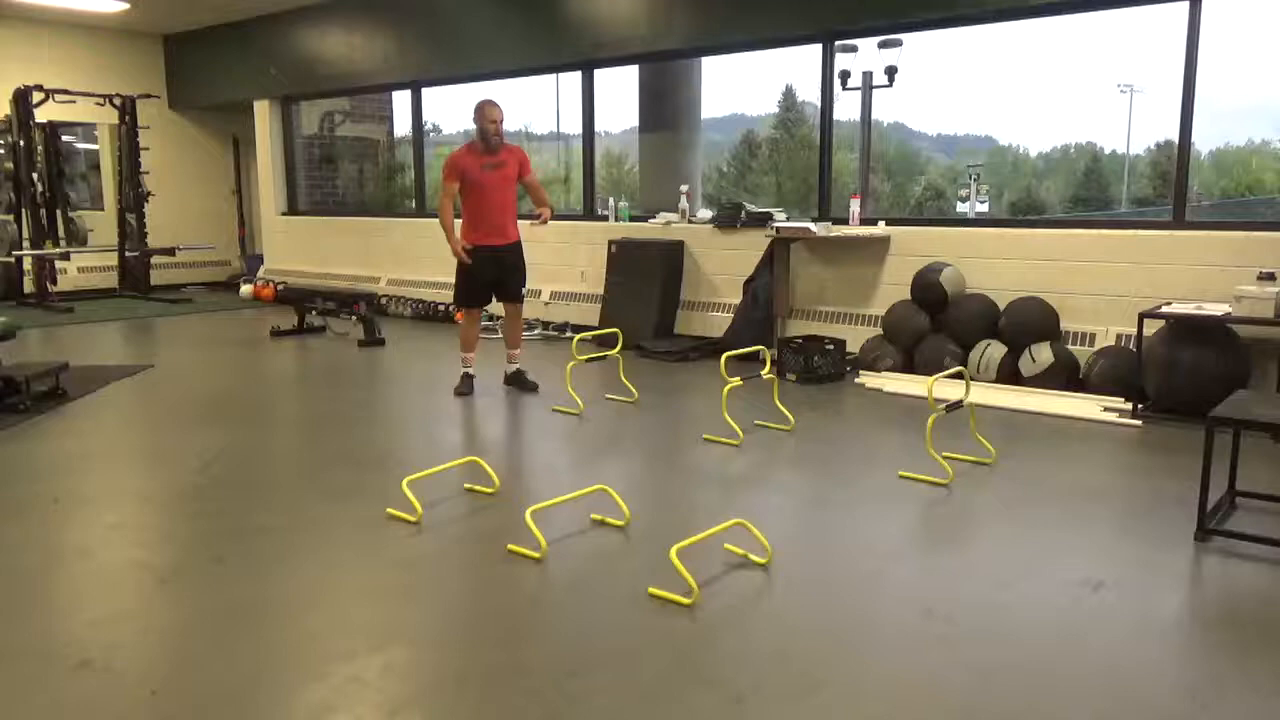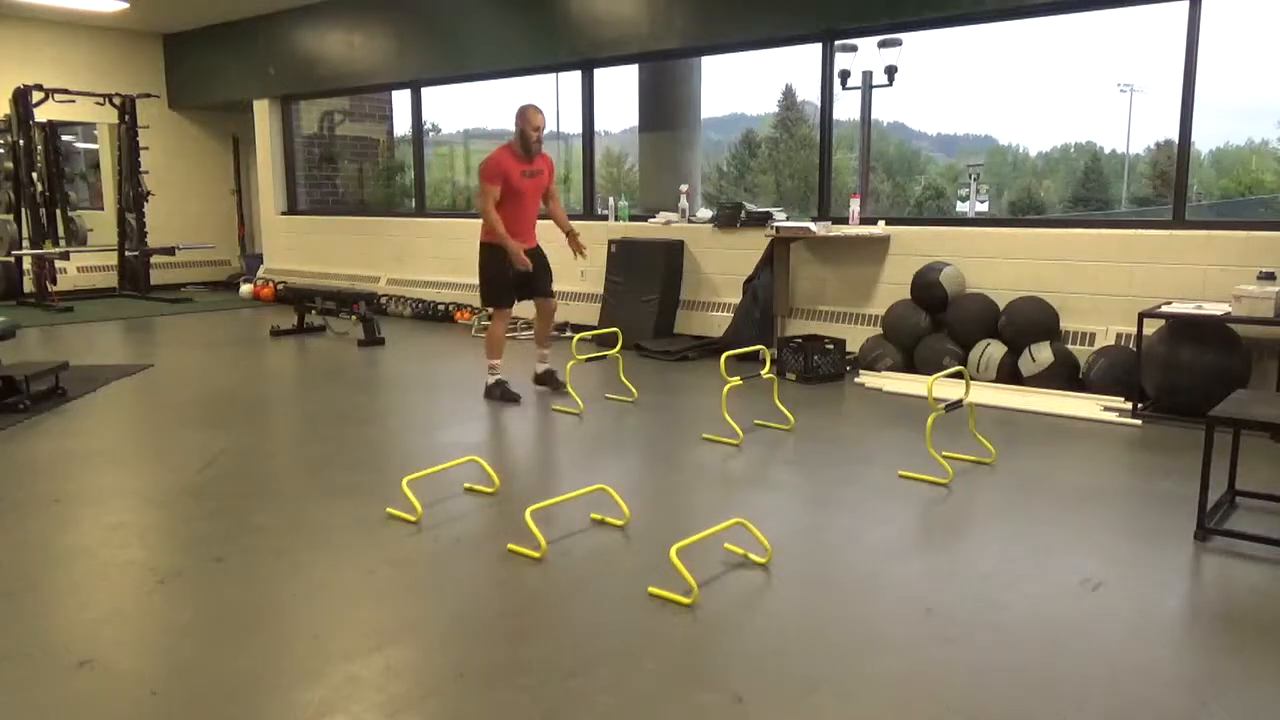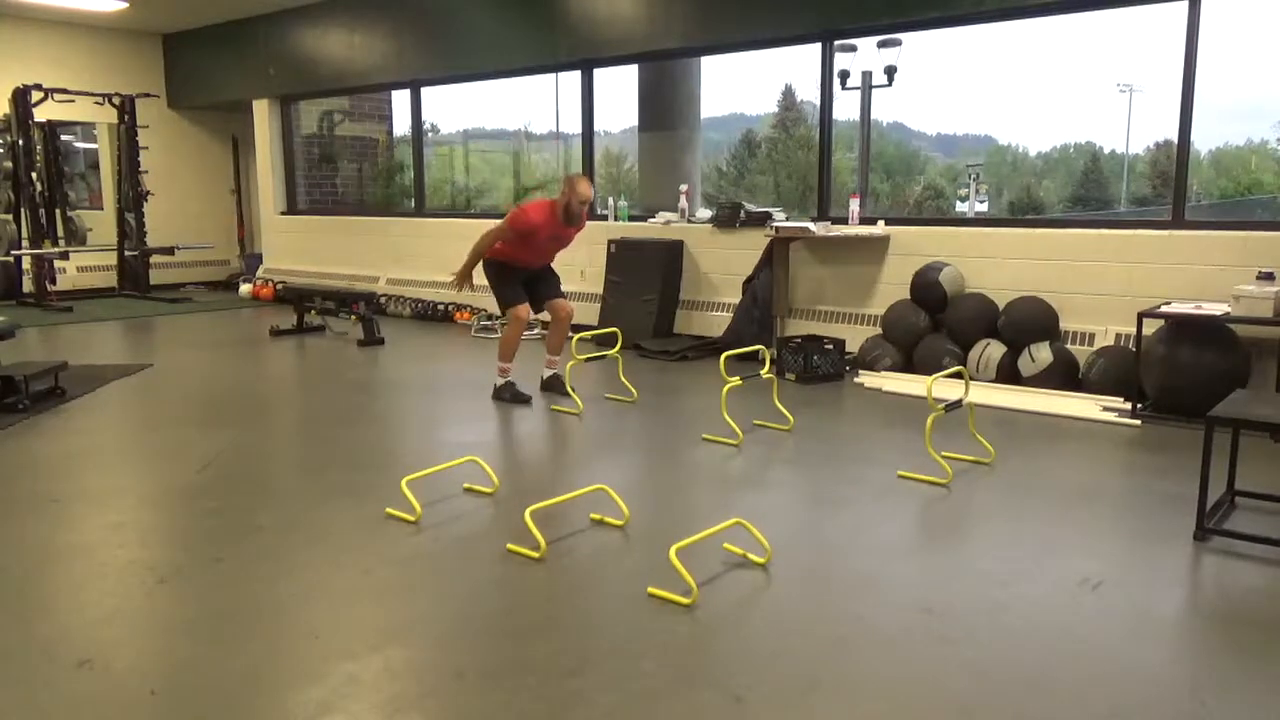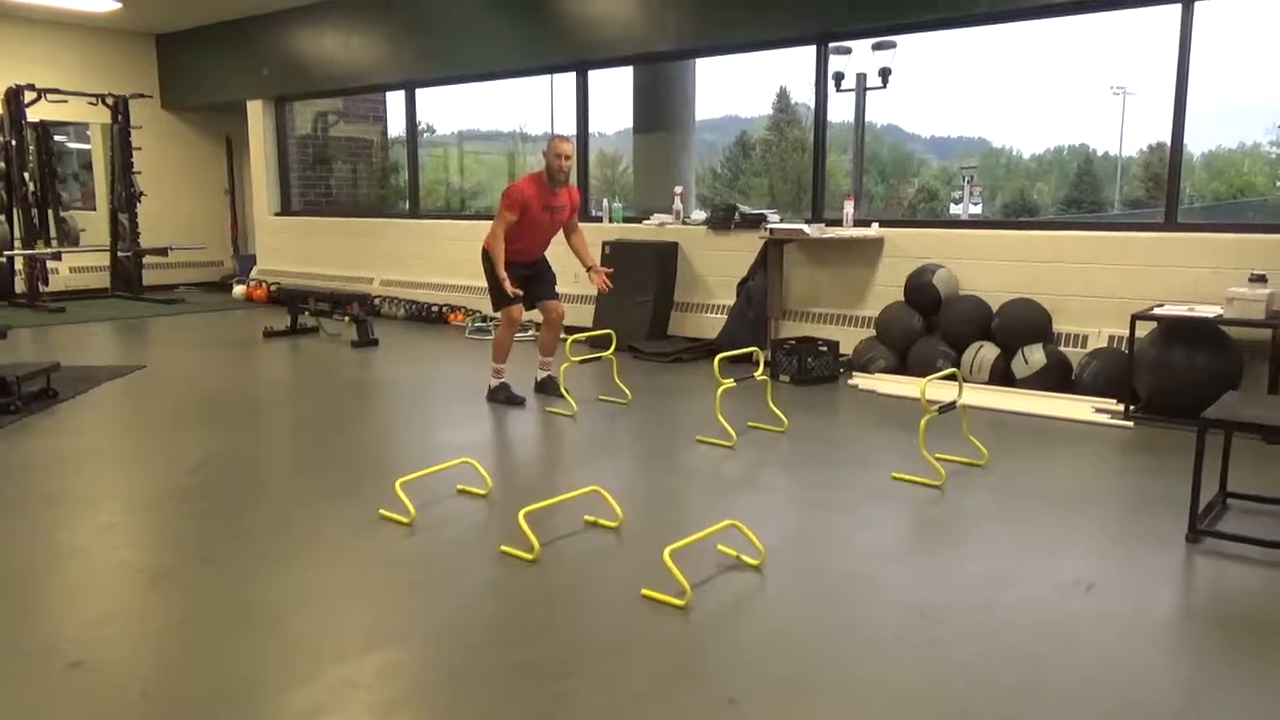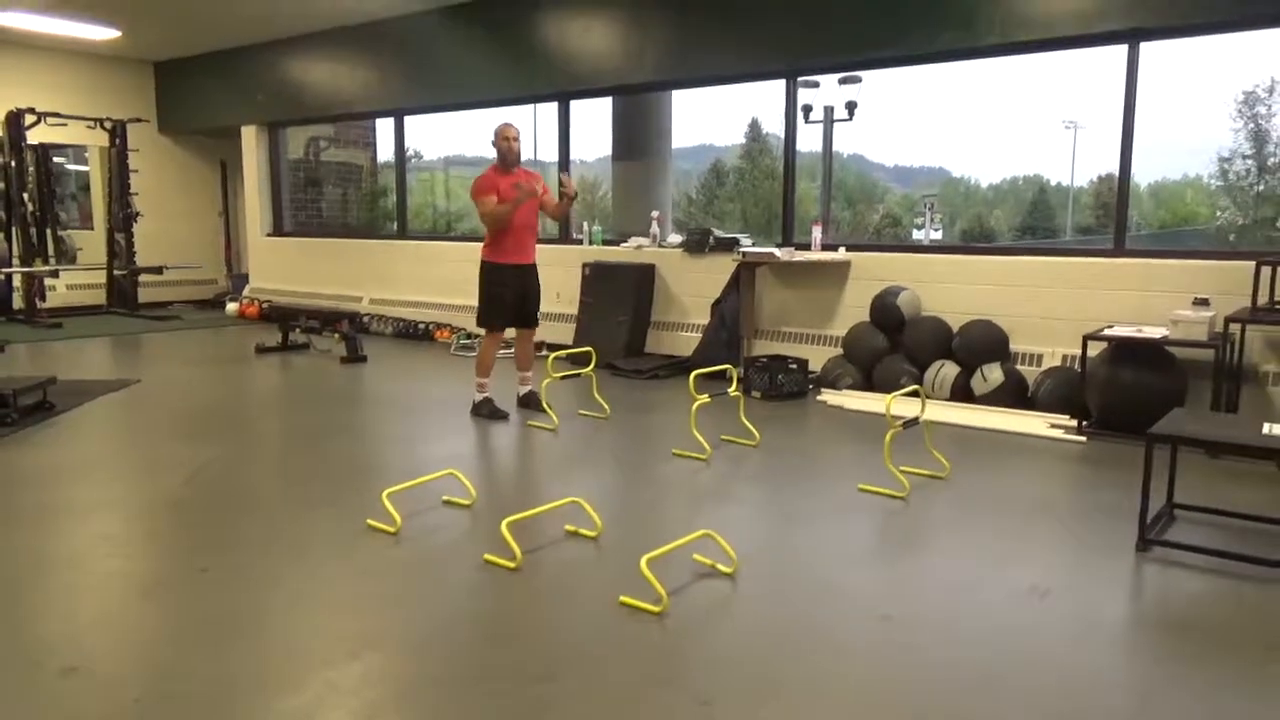
dt=1s
person 1, frame 1
left shoulder: (516, 155)
right shoulder: (459, 160)
left elbow: (534, 187)
right elbow: (446, 201)
left wrist: (545, 207)
right wrist: (453, 238)
left hip: (510, 245)
right hip: (475, 248)
left knee: (515, 307)
right knee: (472, 311)
left ankle: (513, 369)
right ankle: (467, 373)
person 1, frame 2
left shoulder: (545, 162)
right shoulder: (496, 163)
left elbow: (551, 200)
right elbow: (487, 209)
left wrist: (569, 232)
right wrist: (510, 247)
left hip: (531, 247)
right hip: (499, 248)
left knee: (548, 304)
right knee: (501, 313)
left ankle: (543, 369)
right ankle: (493, 381)
person 1, frame 3
left shoulder: (577, 221)
right shoulder: (531, 216)
right elbow: (490, 238)
left wrist: (548, 269)
right wrist: (466, 270)
left hip: (536, 266)
right hip: (503, 264)
left knee: (564, 312)
right knee: (520, 316)
left ankle: (550, 375)
right ankle: (502, 383)
person 1, frame 4
left shoulder: (571, 196)
right shoulder: (521, 190)
left elbow: (573, 232)
right elbow: (497, 232)
left wrist: (591, 267)
right wrist: (501, 273)
left hip: (534, 259)
right hip: (503, 257)
left knee: (555, 313)
right knee: (513, 315)
left ankle: (544, 376)
right ankle: (496, 384)
person 1, frame 5
left shoulder: (533, 178)
right shoulder: (486, 181)
left elbow: (556, 215)
right elbow: (489, 220)
left wrist: (568, 199)
right wrist: (519, 200)
left hip: (527, 266)
right hip: (498, 267)
left knee: (527, 331)
right knee: (494, 333)
left ankle: (525, 391)
right ankle: (481, 398)
